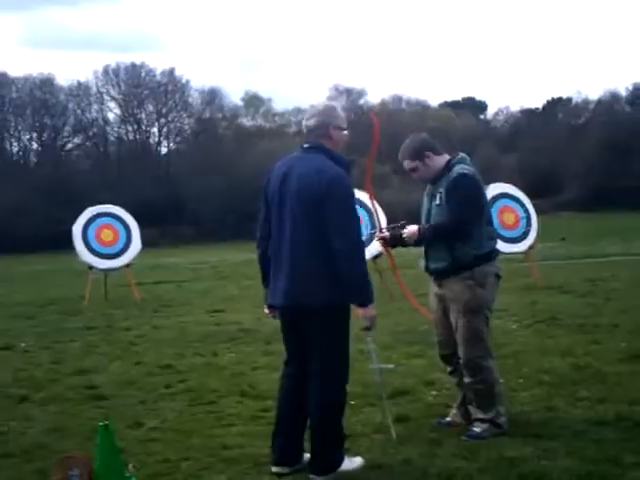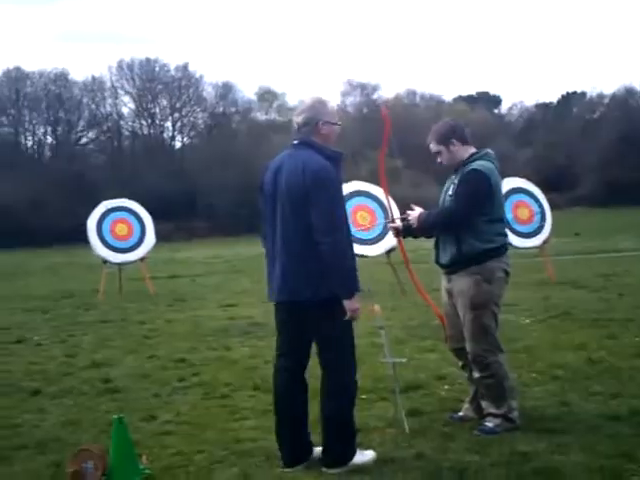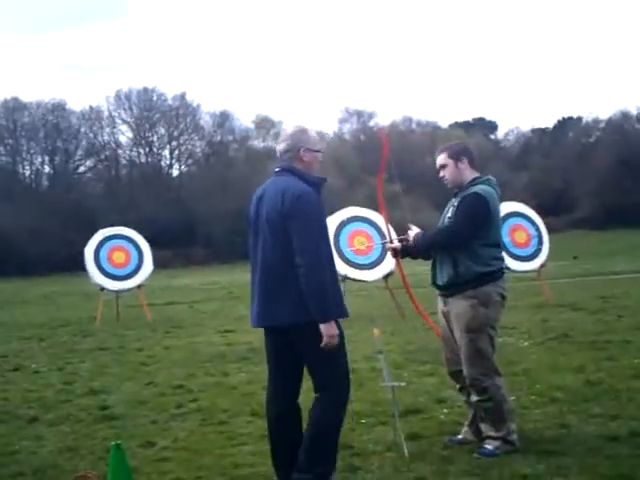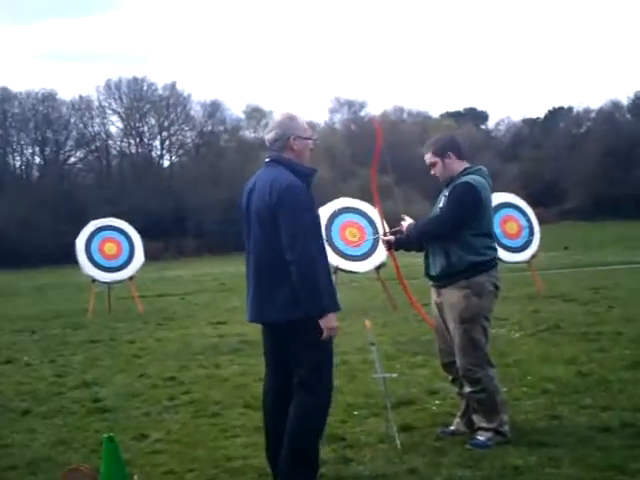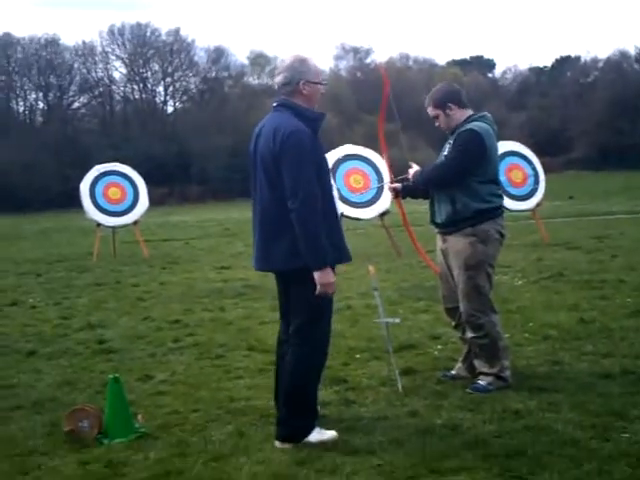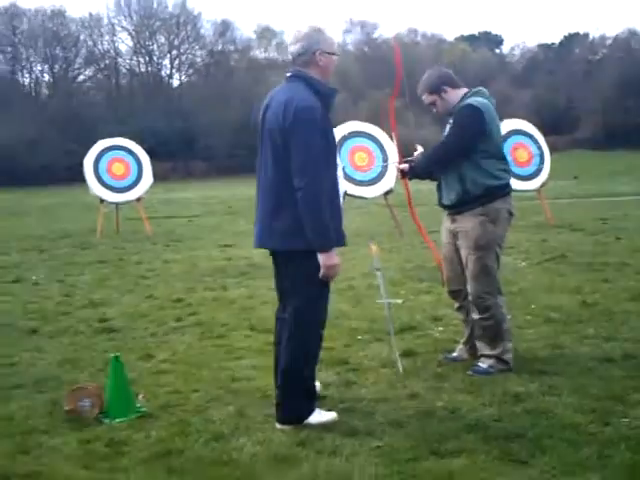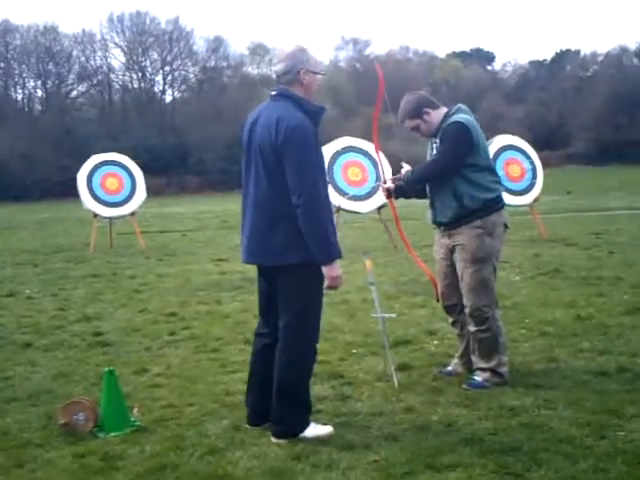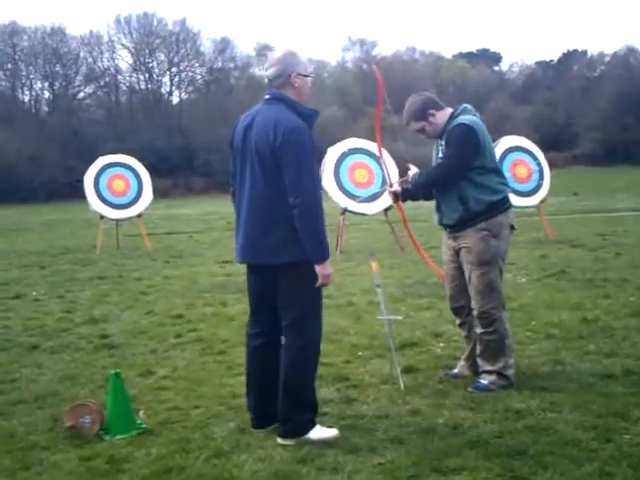
dt=0.4s
person 1, frame 1
left shoulder: (279, 171)
right shoulder: (333, 176)
left elbow: (264, 236)
right elbow: (347, 243)
left wrist: (270, 287)
right wrist: (364, 297)
left hip: (287, 291)
right hip: (325, 294)
left knee: (295, 369)
right knee: (329, 374)
person 1, frame 2
left shoulder: (274, 167)
right shoulder: (320, 169)
right elbow: (333, 237)
right wrist: (349, 290)
left hip: (285, 285)
right hip: (321, 287)
left knee: (289, 365)
right knee: (338, 368)
left ankle: (293, 451)
right ankle: (339, 453)
person 1, frame 3
left shoulder: (262, 193)
right shoulder: (301, 194)
right elbow: (313, 261)
right wrist: (327, 316)
left hip: (271, 311)
right hip: (304, 313)
left knee: (282, 392)
right knee: (333, 387)
person 1, frame 4
left shoulder: (255, 184)
right shoulder: (290, 186)
right elbow: (303, 255)
right wrist: (324, 309)
left hip: (269, 303)
right hip: (298, 306)
left knee: (278, 385)
right knee: (313, 388)
person 1, frame 5
left shoulder: (266, 127)
right shoulder: (296, 132)
right elbow: (305, 204)
right wrist: (322, 263)
left hip: (280, 249)
right hip: (303, 253)
left knee: (292, 331)
right knee: (309, 337)
left ankle: (288, 407)
right ankle: (295, 427)
person 1, frame 6
left shoulder: (277, 97)
right shoulder: (307, 105)
right elbow: (310, 183)
right wrist: (325, 244)
left hip: (279, 226)
right hip: (302, 231)
left knee: (290, 311)
right knee: (305, 318)
left ankle: (291, 386)
right ankle: (295, 408)
person 1, frame 7
left shoulder: (258, 116)
right shoulder: (296, 124)
right elbow: (308, 198)
right wrist: (328, 256)
left hip: (265, 242)
right hip: (295, 247)
left knee: (270, 328)
right knee: (298, 334)
left ankle: (260, 409)
right ankle: (289, 422)
person 1, frame 8
left shoulder: (246, 121)
right shoulder: (292, 126)
left elbow: (237, 184)
right elbow: (304, 198)
right wrist: (320, 255)
left hip: (256, 245)
right hip: (290, 248)
left knee: (263, 329)
right knee: (301, 334)
left ankle: (263, 412)
right ankle: (295, 424)
person 2, frame 1
left shoulder: (462, 179)
right shoulder: (434, 184)
left elbow: (459, 225)
right elbow: (428, 229)
left wrist: (420, 233)
right wrist: (396, 237)
left hip: (470, 276)
right hip: (443, 277)
left knee: (472, 351)
right knee: (449, 350)
left ankle: (490, 417)
right ankle: (467, 408)
person 2, frame 2
left shoulder: (479, 173)
right shoulder: (462, 174)
left elbow: (455, 217)
right elbow: (446, 219)
left wrist: (423, 219)
right wrist: (409, 228)
left hip: (480, 269)
right hip: (458, 270)
left knee: (481, 346)
right knee: (461, 344)
left ankle: (503, 412)
right ankle: (480, 403)
person 2, frame 3
left shoulder: (478, 197)
right shoulder: (462, 197)
left elbow: (451, 237)
right elbow: (444, 242)
left wrist: (419, 238)
right wrist: (407, 248)
left hip: (476, 293)
right hip: (455, 293)
left knee: (479, 369)
right knee: (459, 368)
left ankle: (502, 435)
right ankle: (479, 426)
person 2, frame 4
left shoulder: (469, 186)
right shoulder: (455, 187)
left elbow: (441, 227)
right elbow: (435, 232)
left wrist: (412, 228)
right wrist: (400, 241)
left hip: (469, 284)
right hip: (447, 283)
left knee: (472, 359)
right knee: (452, 359)
left ankle: (494, 426)
right ankle: (470, 418)
person 2, frame 5
left shoulder: (474, 134)
right shoulder: (461, 135)
left elbow: (445, 174)
right elbow: (442, 180)
left wrist: (418, 175)
right wrist: (407, 189)
left hip: (475, 231)
right hip: (453, 231)
left knee: (475, 306)
right knee: (455, 305)
left ankle: (495, 371)
right ankle: (472, 363)
person 2, frame 6
left shoulder: (473, 110)
right shoulder: (462, 113)
left elbow: (447, 153)
right elbow: (447, 162)
left wrist: (419, 159)
right wrist: (414, 169)
left hip: (482, 210)
right hip: (459, 211)
left knee: (481, 287)
right knee: (458, 285)
left ankle: (497, 354)
right ankle: (473, 344)
person 2, frame 7
left shoulder: (459, 127)
right shoulder: (442, 133)
left elbow: (437, 170)
right elbow: (432, 181)
left wrist: (407, 177)
right wrist: (399, 188)
left hip: (477, 224)
right hip: (450, 226)
left knee: (478, 301)
right knee: (452, 299)
left ankle: (492, 368)
right ankle: (467, 358)
person 2, frame 8
left shoulder: (464, 128)
right shoulder: (447, 135)
left elbow: (445, 174)
right elbow: (438, 181)
left wrist: (414, 180)
right wrist: (406, 190)
left hip: (484, 225)
right hip: (457, 227)
left knee: (485, 303)
right knee: (460, 301)
left ankle: (498, 370)
right ankle: (473, 361)
